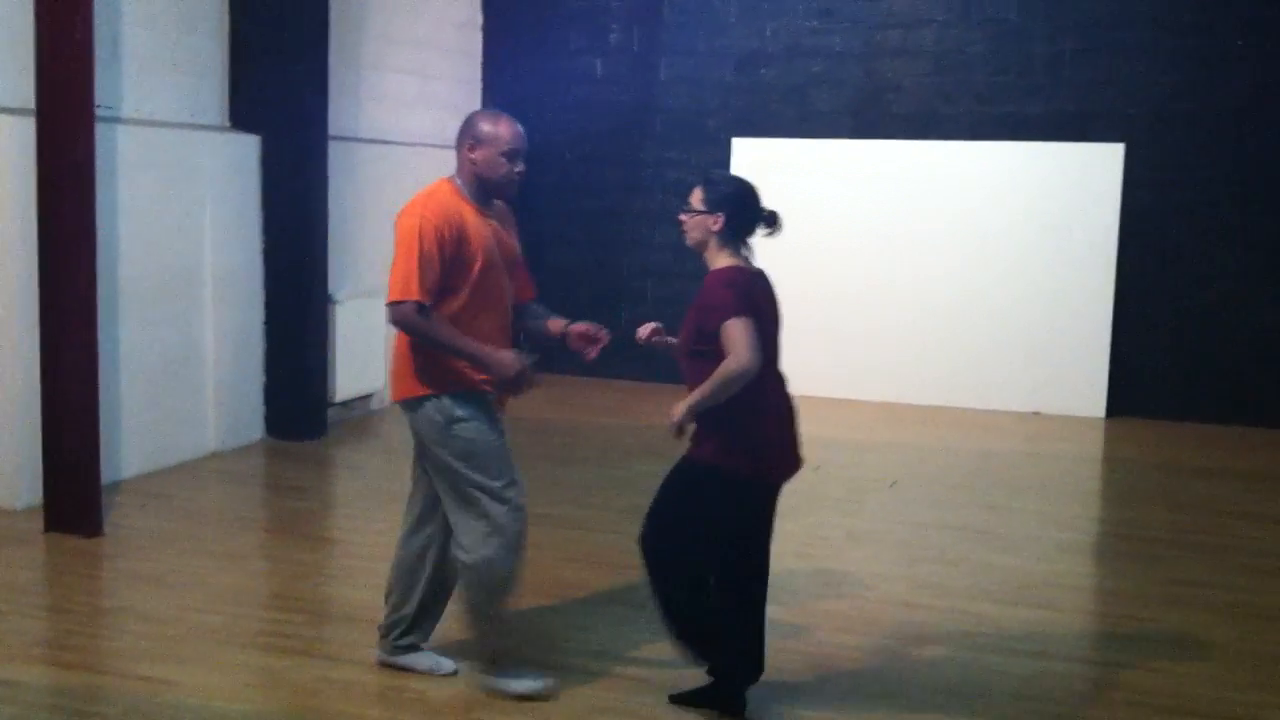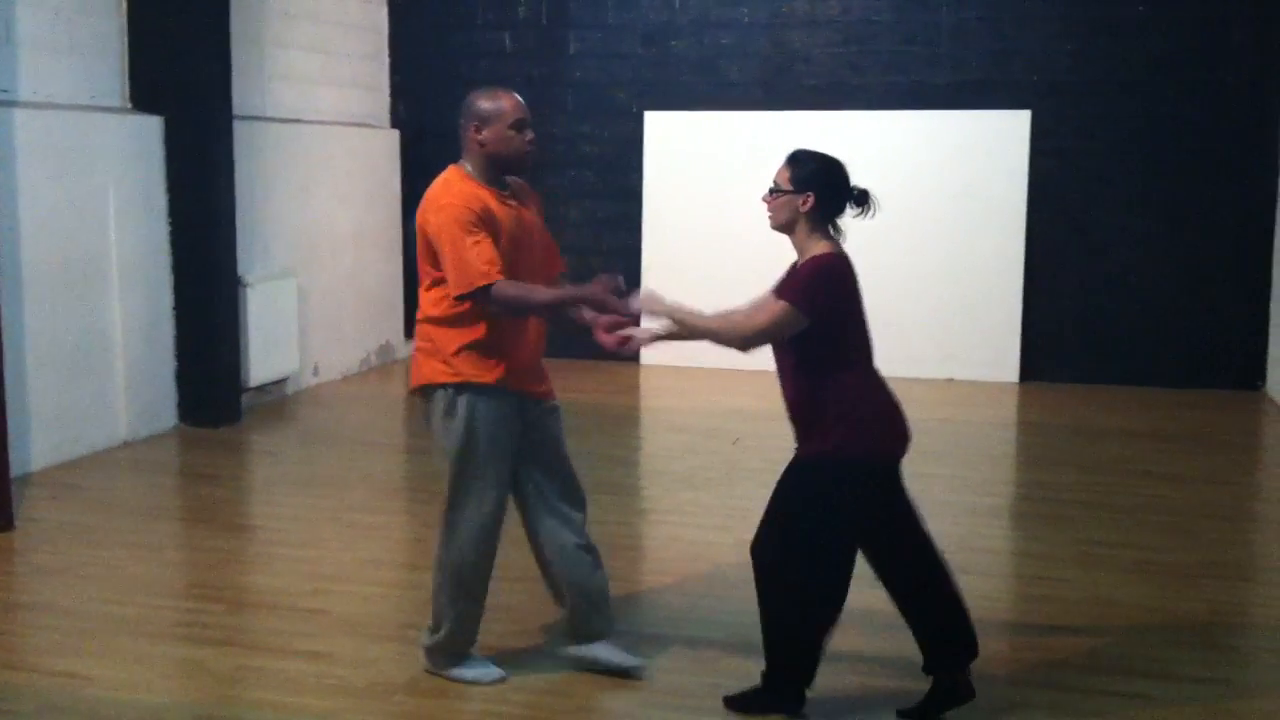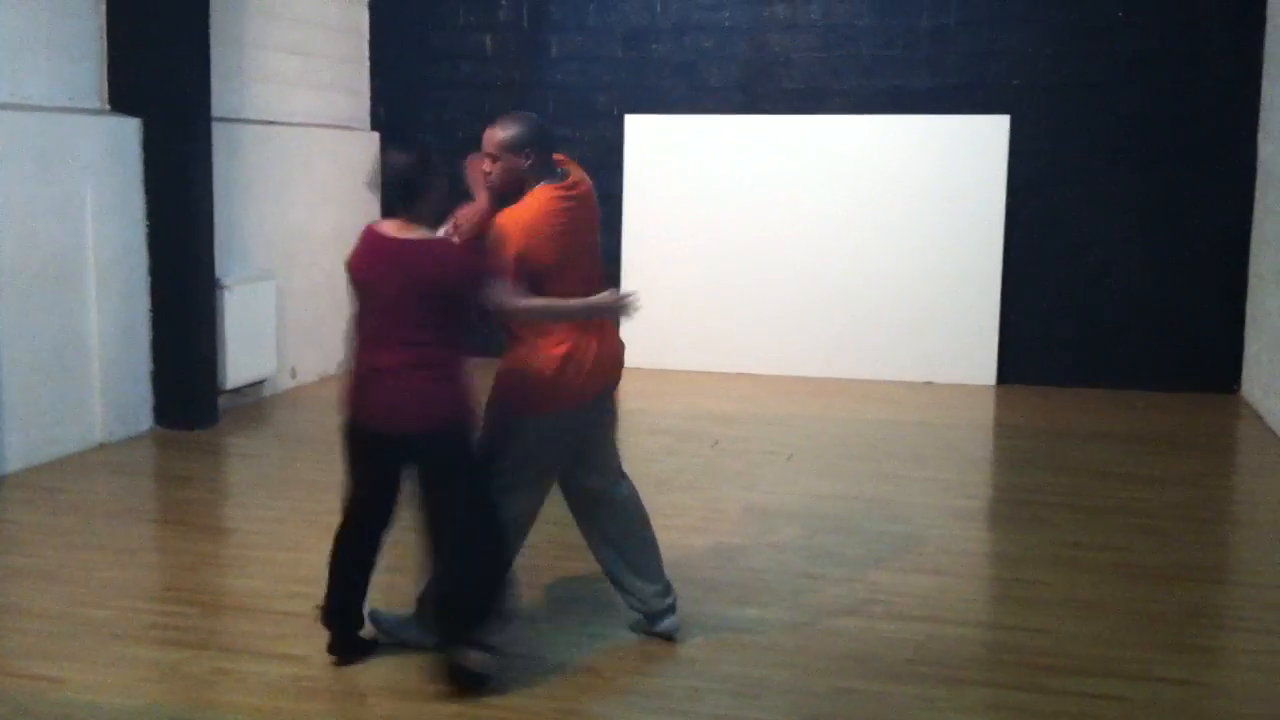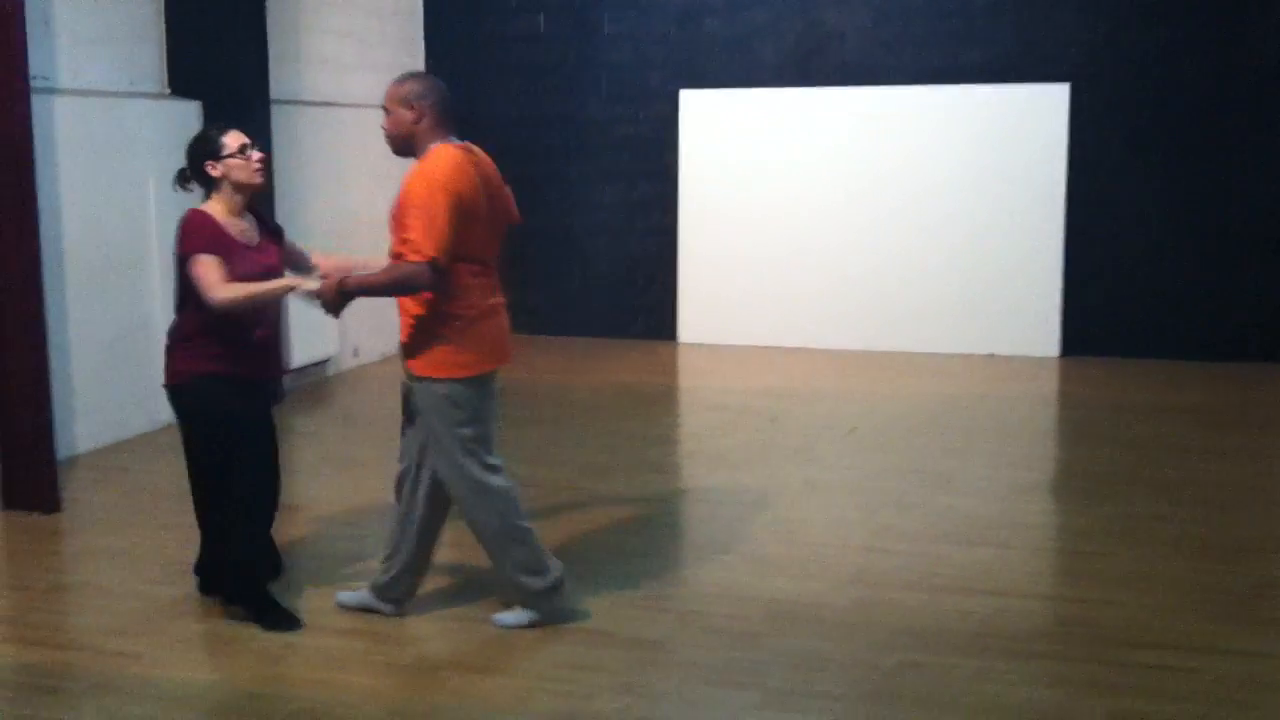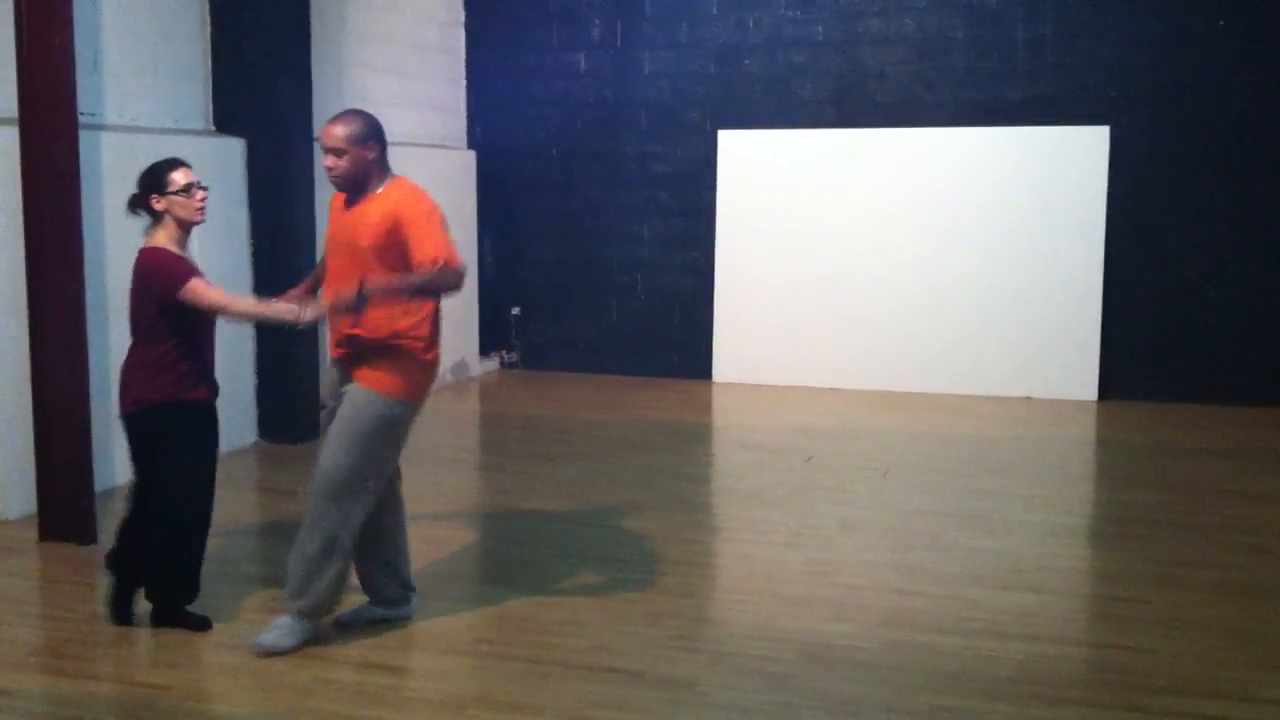
dt=1s
person 1, frame 1
left shoulder: (500, 216)
right shoulder: (430, 214)
left elbow: (518, 302)
right elbow: (406, 312)
left wrist: (565, 330)
right wrist: (490, 359)
left hip: (473, 391)
right hip: (443, 392)
left knee: (438, 517)
right knee: (497, 517)
left ankle: (401, 639)
right ankle: (498, 659)
person 1, frame 2
left shoulder: (521, 195)
right shoulder: (452, 201)
left elbow: (542, 277)
right elbow: (492, 293)
left wrist: (589, 311)
right wrist: (582, 295)
left hip: (521, 377)
right hip: (467, 379)
left knee: (559, 504)
right knee: (475, 515)
left ankle: (588, 632)
right ankle: (449, 649)
person 1, frame 3
left shoulder: (516, 226)
right shoulder: (575, 181)
right wrist: (483, 199)
left hip: (541, 379)
right hip: (596, 367)
left knee: (494, 501)
right knee: (604, 487)
left ankle: (430, 620)
right ankle: (657, 606)
person 1, frame 4
left shoulder: (429, 177)
right shoulder: (472, 161)
left elbow: (421, 273)
right elbow: (504, 223)
left wrist: (348, 287)
left hip: (449, 348)
right hip: (471, 337)
left knee: (471, 474)
right knee: (421, 468)
left ankle: (541, 587)
right ankle: (392, 586)
person 1, frame 5
left shoulder: (407, 205)
right shoulder: (342, 202)
left elbow: (448, 275)
left wrist: (368, 294)
right wrist: (311, 288)
left hip: (391, 366)
right hip: (351, 361)
left knee: (333, 481)
right knee: (371, 481)
left ankle: (303, 610)
right ankle: (391, 596)
person 2, frame 1
left shoulder: (724, 284)
right shoulder: (750, 281)
left elbow: (743, 363)
left wrist: (690, 405)
right wrist: (670, 342)
left hip: (733, 450)
right hip: (764, 447)
left knee: (665, 545)
right knee: (740, 569)
left ankle: (728, 657)
person 2, frame 2
left shoulder: (820, 274)
right shoulder: (816, 270)
left elbow: (744, 332)
right elbow: (754, 321)
left wrist: (663, 312)
right wrist: (661, 332)
left hip: (841, 441)
right hip: (864, 435)
left knee: (780, 553)
right knee: (903, 554)
right ankle: (951, 672)
person 2, frame 3
left shoulder: (369, 244)
right shoulder: (445, 256)
right elbow: (519, 308)
right wrist: (595, 304)
left hip: (372, 408)
right hip: (430, 412)
left knee: (364, 519)
right knee: (463, 527)
left ankle: (342, 630)
right ankle: (462, 646)
person 2, frame 4
left shoulder: (257, 223)
right shoulder: (199, 224)
left elbow: (308, 265)
right elbow: (218, 295)
left wrist: (349, 265)
right wrist: (291, 281)
left hip: (252, 372)
right hip: (204, 373)
left knee: (249, 476)
right knee: (244, 476)
left ankle: (221, 574)
right ankle: (247, 585)
person 2, frame 5
left shoulder: (179, 256)
right shoulder: (157, 262)
left elbow: (212, 302)
right elbow: (223, 303)
left wrist: (274, 308)
right wrist: (303, 312)
left hip: (191, 399)
right hip: (158, 403)
left knee: (190, 503)
right knee: (166, 502)
left ankle: (169, 599)
right ankle: (126, 579)
